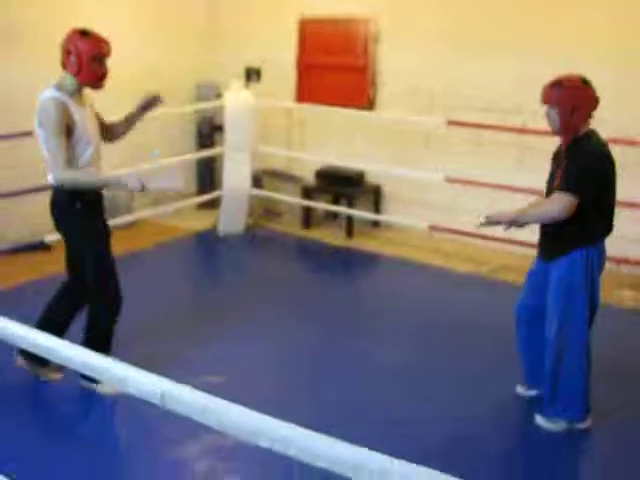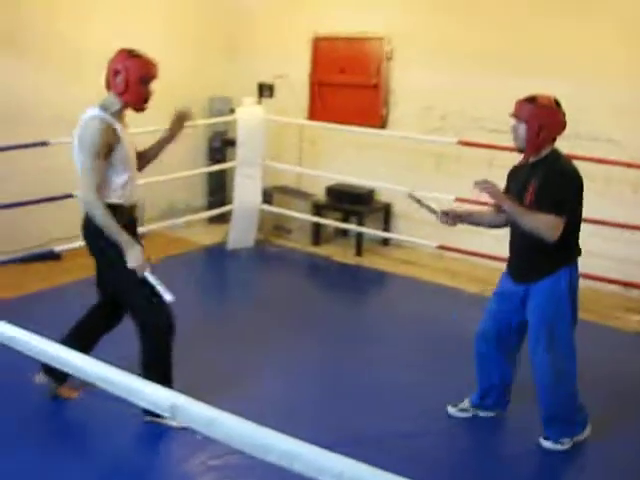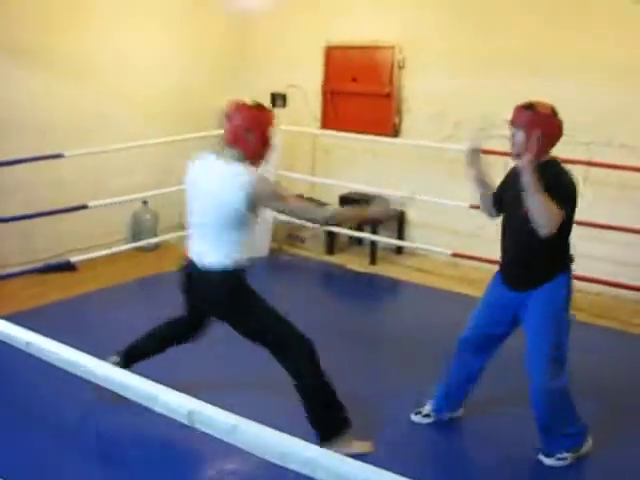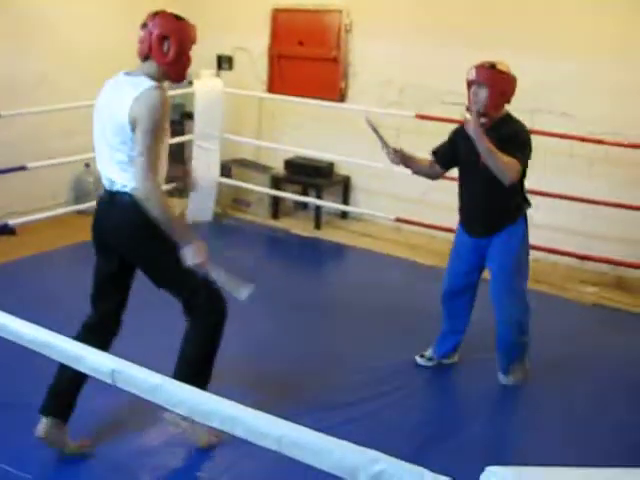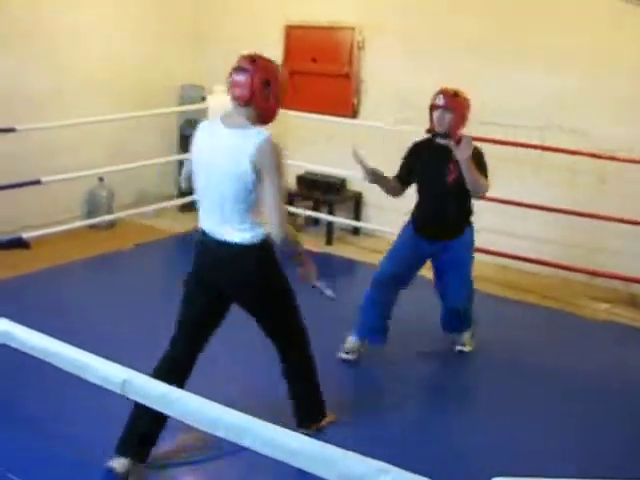
dt=0.7s
person 1, frame 1
left shoulder: (80, 99)
right shoulder: (54, 105)
left elbow: (106, 134)
right elbow: (61, 175)
left wrist: (139, 113)
right wrist: (120, 181)
left hip: (87, 201)
right hip: (73, 205)
left knee: (80, 283)
right knee: (105, 293)
left ankle: (35, 353)
right ankle: (92, 372)
person 1, frame 2
left shoulder: (114, 122)
right shoulder: (96, 126)
left elbow: (134, 164)
right elbow: (89, 198)
left wrist: (170, 135)
right wrist: (128, 245)
left hip: (118, 225)
right hip: (107, 231)
left knee: (111, 305)
right knee: (157, 319)
left ankle: (54, 372)
person 1, frame 3
left shoulder: (199, 165)
right shoulder: (254, 184)
right elbow: (317, 216)
right wrist: (365, 212)
left hip: (194, 275)
right hip: (224, 285)
left knee: (189, 324)
right knee: (298, 350)
left ankle: (121, 361)
right ankle: (334, 436)
person 1, frame 4
left shoulder: (115, 84)
right shoulder: (151, 98)
right elbow: (145, 185)
left wrist: (167, 174)
right wrist: (188, 240)
left hip: (107, 213)
right hip: (136, 219)
left knee: (101, 319)
right knee: (208, 307)
left ankle: (53, 419)
person 1, frame 5
left shoulder: (205, 130)
right shoulder: (264, 145)
left elbow: (188, 182)
right elbow: (280, 232)
left hip: (207, 254)
right hip: (249, 260)
left knee: (180, 352)
right knee: (291, 340)
right ankle: (311, 416)
person 2, frame 1
left shoulder: (591, 155)
right shoulder: (568, 148)
left elbow: (560, 209)
left wrist: (512, 217)
right wrist: (522, 215)
left hip: (577, 256)
right hip: (554, 252)
left knee: (565, 332)
right knee: (529, 313)
left ankle: (570, 411)
right ankle: (541, 380)
person 2, frame 2
left shoulder: (562, 173)
right shoulder: (520, 170)
left elbow: (551, 229)
left wrist: (504, 200)
right wrist: (465, 217)
left hip: (552, 278)
right hip: (517, 273)
left knee: (549, 355)
right knee: (492, 335)
left ankle: (569, 427)
right ankle: (488, 401)
person 2, frame 3
left shoulder: (557, 179)
right shoulder: (517, 173)
left elbow: (546, 226)
right elbow: (494, 208)
left wrist: (528, 173)
right wrist: (479, 174)
left hip: (546, 287)
right hip: (508, 280)
left knee: (543, 369)
right knee: (473, 341)
left ankle: (570, 440)
right ankle: (446, 403)
person 2, frame 4
left shoulder: (515, 132)
right shoulder: (463, 131)
left elbow: (510, 175)
right elbow: (433, 167)
left wrist: (481, 138)
right wrist: (405, 159)
left hip: (507, 230)
right hip: (470, 227)
left knee: (508, 301)
right knee: (456, 290)
left ankle: (514, 360)
right ankle: (446, 348)
person 2, frame 5
left shoulder: (471, 153)
right shoulder: (419, 150)
left elbow: (479, 191)
right elbow: (397, 190)
left wrist: (464, 161)
right wrist: (377, 178)
left hip: (455, 237)
right hip: (418, 232)
left knee: (457, 293)
right knee: (385, 279)
left ankle: (461, 330)
right ankle: (363, 336)
